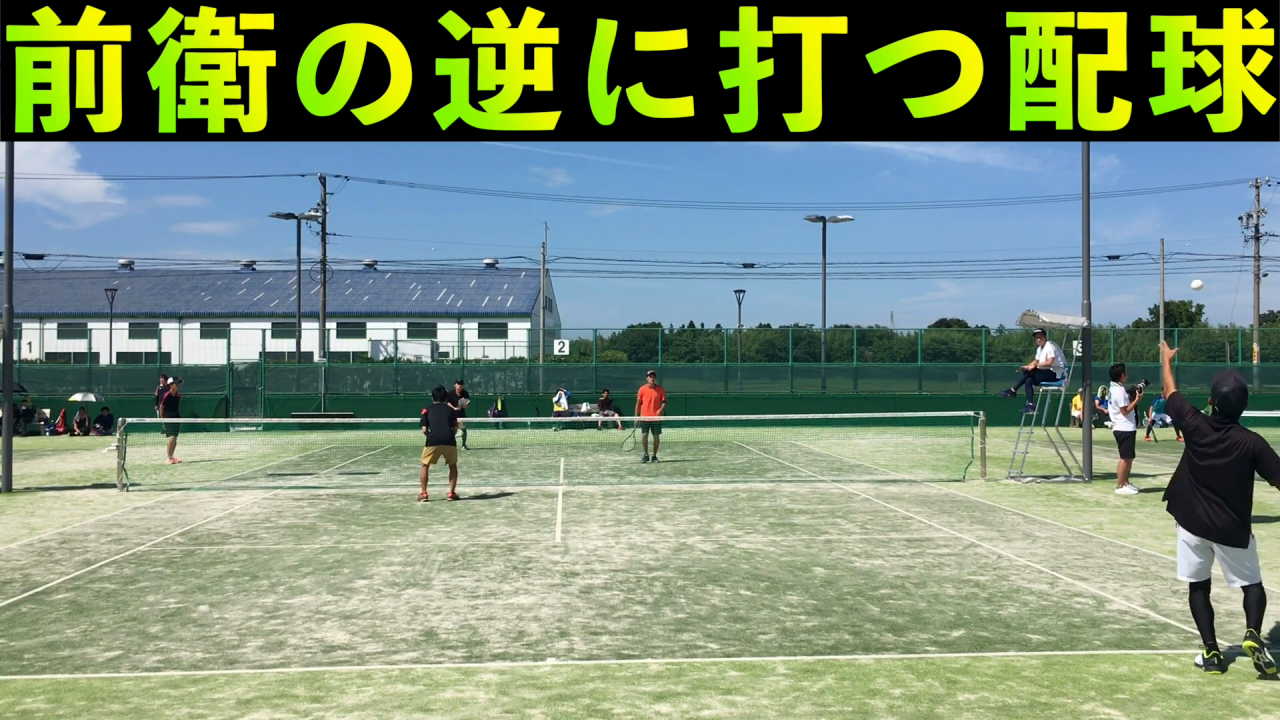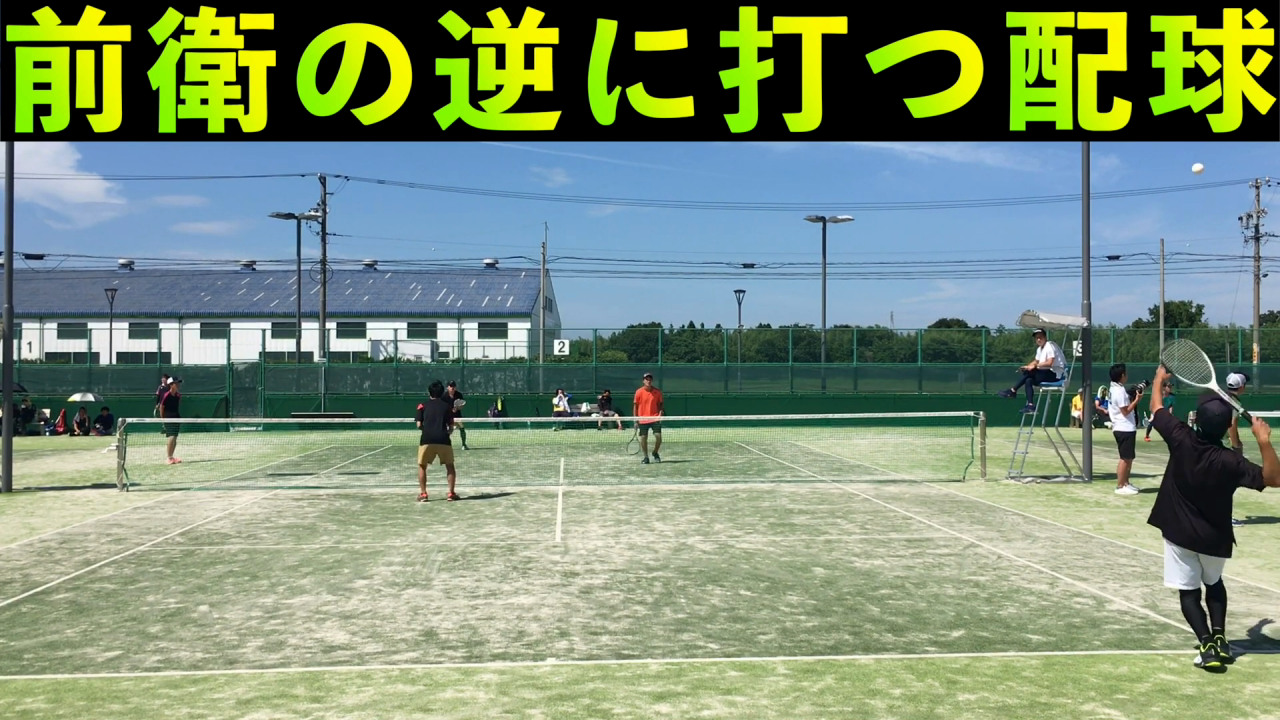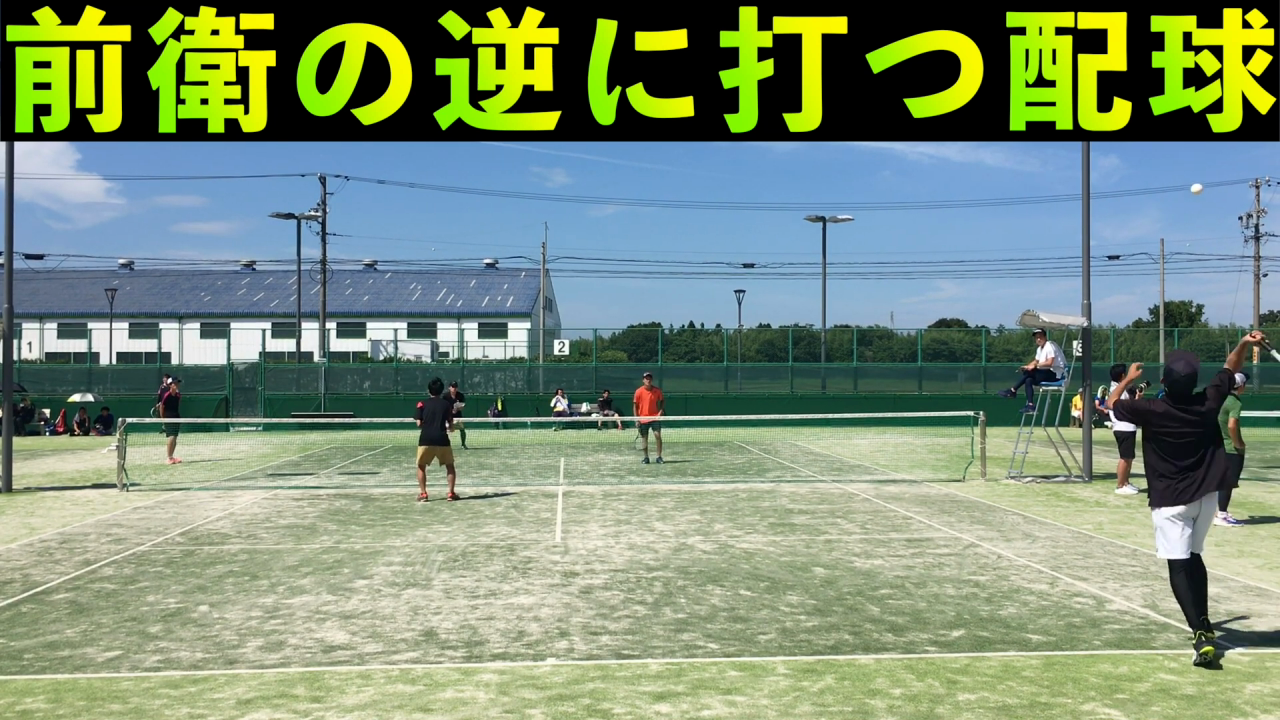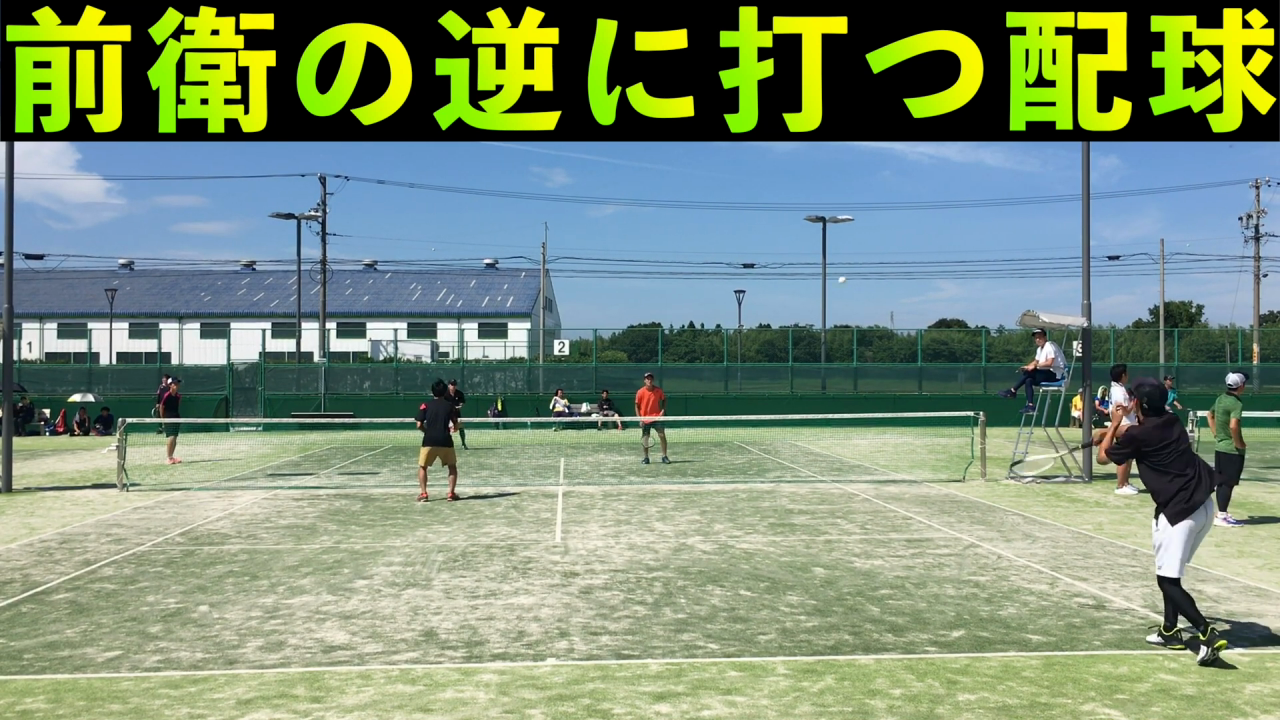
dt=0.3s
person 1, frame 1
left shoulder: (1194, 426)
right shoulder: (1251, 443)
left elbow: (1169, 391)
left wrist: (1165, 358)
left hip: (1192, 524)
right hip: (1232, 529)
left knee: (1198, 586)
right knee: (1252, 585)
left ankle: (1210, 653)
person 1, frame 2
left shoulder: (1181, 440)
right shoulder: (1230, 462)
left elbow: (1156, 406)
left wrist: (1159, 379)
left hip: (1179, 534)
right hip: (1216, 538)
left knee: (1189, 592)
right knee: (1214, 584)
left ankle: (1207, 645)
right ankle: (1219, 639)
person 1, frame 3
left shoulder: (1152, 411)
right shoulder: (1207, 404)
left elbow: (1112, 405)
right elbow: (1229, 370)
left wrist: (1128, 379)
right wrist: (1243, 345)
left hip: (1170, 500)
right hip: (1205, 495)
left knee: (1179, 568)
right knee: (1194, 557)
left ankle: (1201, 634)
right ankle: (1203, 627)
person 1, frame 4
left shoulder: (1137, 434)
right shoulder: (1171, 421)
left elbow: (1104, 455)
left wrist: (1114, 426)
right wrist: (1119, 429)
left hip: (1178, 511)
right hip: (1202, 504)
left knee: (1167, 579)
right knee: (1168, 570)
left ankle: (1207, 635)
right ankle: (1170, 630)
